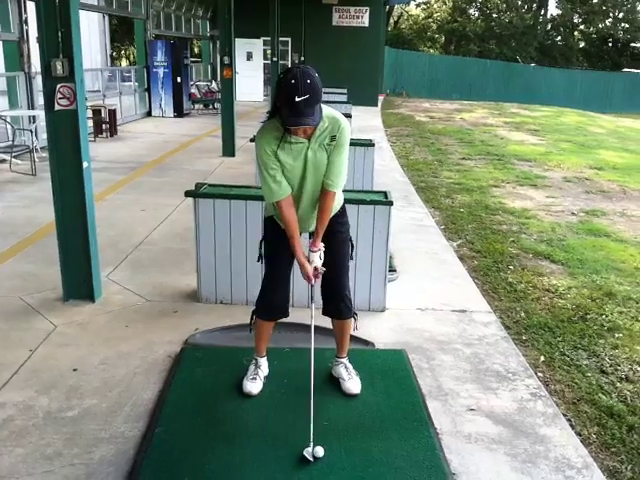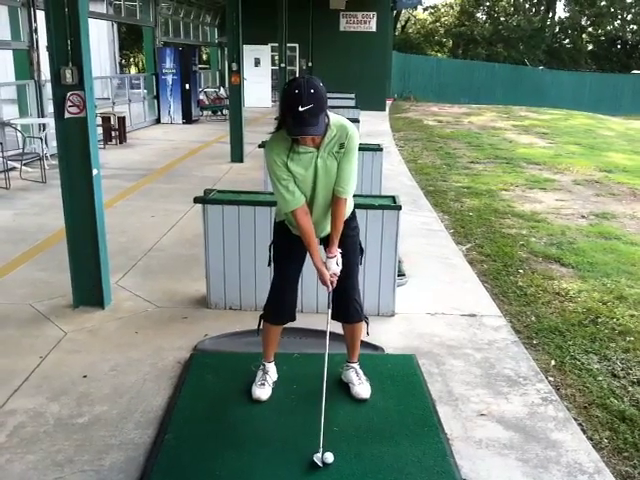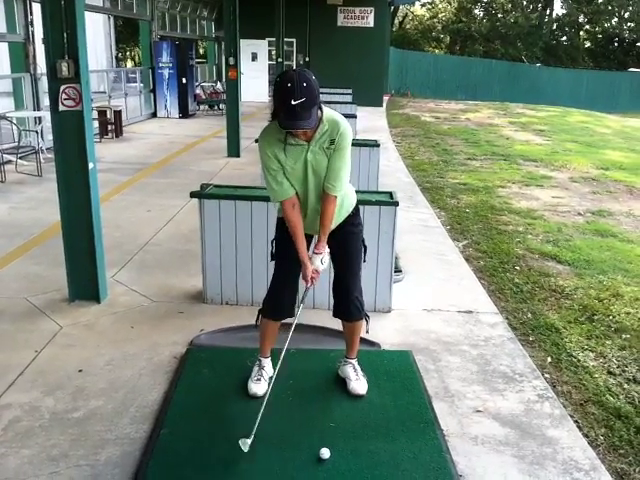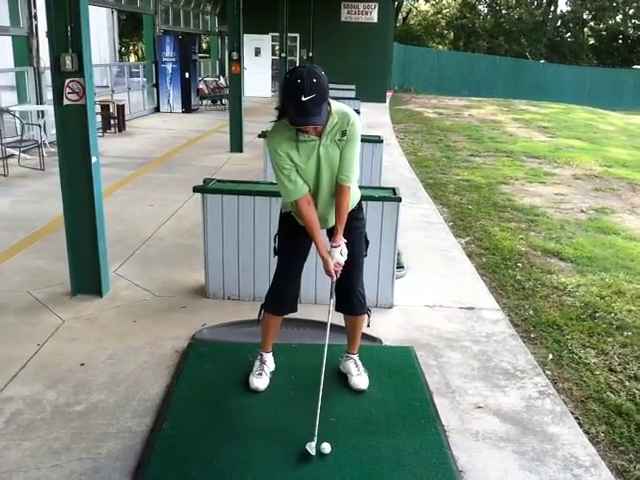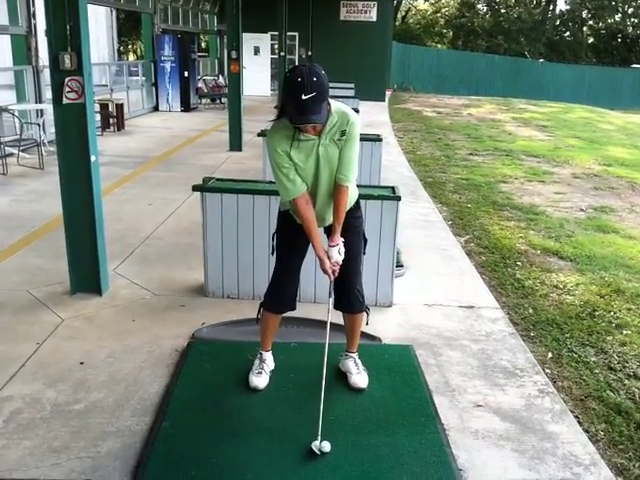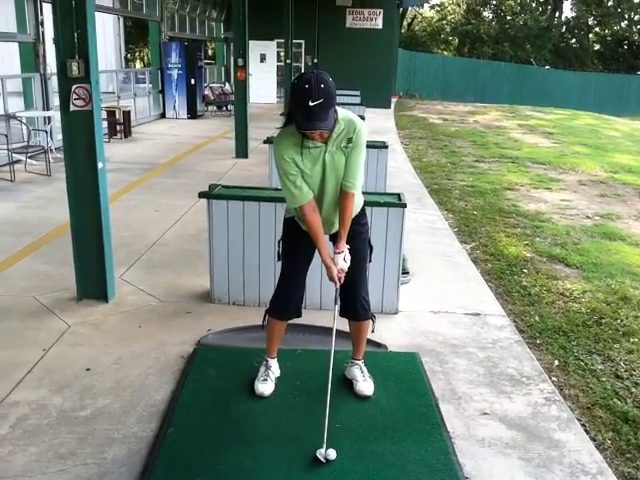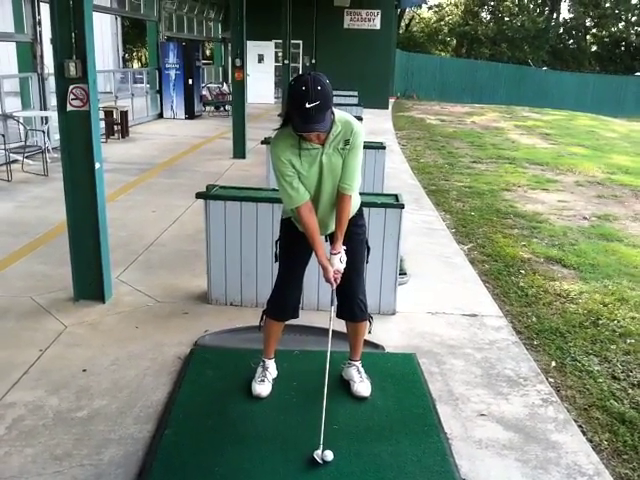
dt=0.7s
person 1, frame 1
left shoulder: (338, 126)
right shoulder: (267, 138)
left elbow: (330, 189)
right elbow: (282, 200)
left wrist: (317, 243)
right wrist: (299, 255)
left hip: (330, 216)
right hip: (281, 220)
left knee: (339, 291)
right knee: (273, 291)
left ankle: (342, 361)
right ankle: (259, 362)
person 1, frame 2
left shoulder: (346, 134)
right shoulder: (276, 149)
left elbow: (341, 196)
right elbow: (298, 209)
left wrist: (334, 248)
right wrist: (318, 263)
left hip: (340, 221)
right hip: (292, 226)
left knee: (350, 295)
right knee: (280, 295)
left ankle: (352, 366)
right ankle: (267, 366)
person 1, frame 3
left shoulder: (339, 129)
right shoulder: (269, 140)
left elbow: (332, 193)
right elbow: (289, 202)
left wrist: (322, 247)
right wrist: (304, 258)
left hip: (342, 215)
right hip: (294, 220)
left knee: (350, 292)
right knee: (280, 291)
left ankle: (350, 362)
right ankle: (263, 362)
person 1, frame 4
left shoulder: (347, 121)
right shoulder: (278, 138)
left elbow: (345, 183)
right elbow: (302, 200)
left wrist: (339, 237)
right wrist: (323, 252)
left hip: (347, 211)
right hip: (298, 216)
left knee: (353, 287)
right knee: (283, 286)
left ankle: (352, 358)
right ankle: (265, 357)
person 1, frame 5
left shoulder: (347, 121)
right shoulder: (278, 137)
left elbow: (343, 183)
right elbow: (300, 198)
left wrist: (336, 237)
right wrist: (320, 250)
left hip: (344, 210)
right hip: (297, 215)
left knee: (351, 286)
right knee: (281, 285)
left ankle: (351, 356)
right ankle: (265, 355)
person 1, frame 6
left shoulder: (353, 128)
right shoulder: (285, 144)
left elbow: (349, 190)
right elbow: (306, 205)
left wrist: (342, 244)
right wrist: (326, 258)
left hip: (350, 217)
right hip: (302, 222)
left knee: (357, 294)
right knee: (287, 292)
left ankle: (357, 363)
right ankle: (270, 362)
person 1, frame 7
left shoulder: (351, 130)
right shoulder: (282, 146)
left elbow: (346, 192)
right elbow: (302, 206)
left wrist: (338, 247)
right wrist: (322, 259)
left hip: (347, 218)
right hip: (299, 223)
left knee: (354, 295)
right knee: (284, 293)
left ankle: (354, 365)
right ankle: (267, 363)
